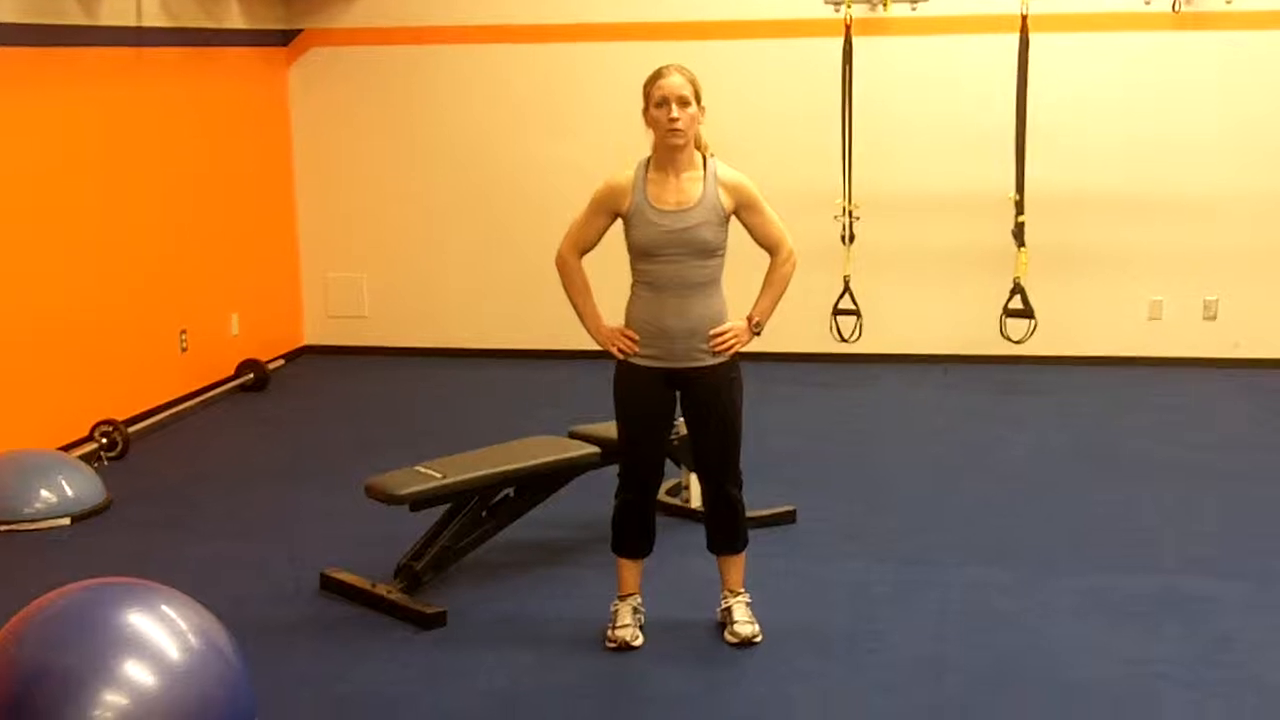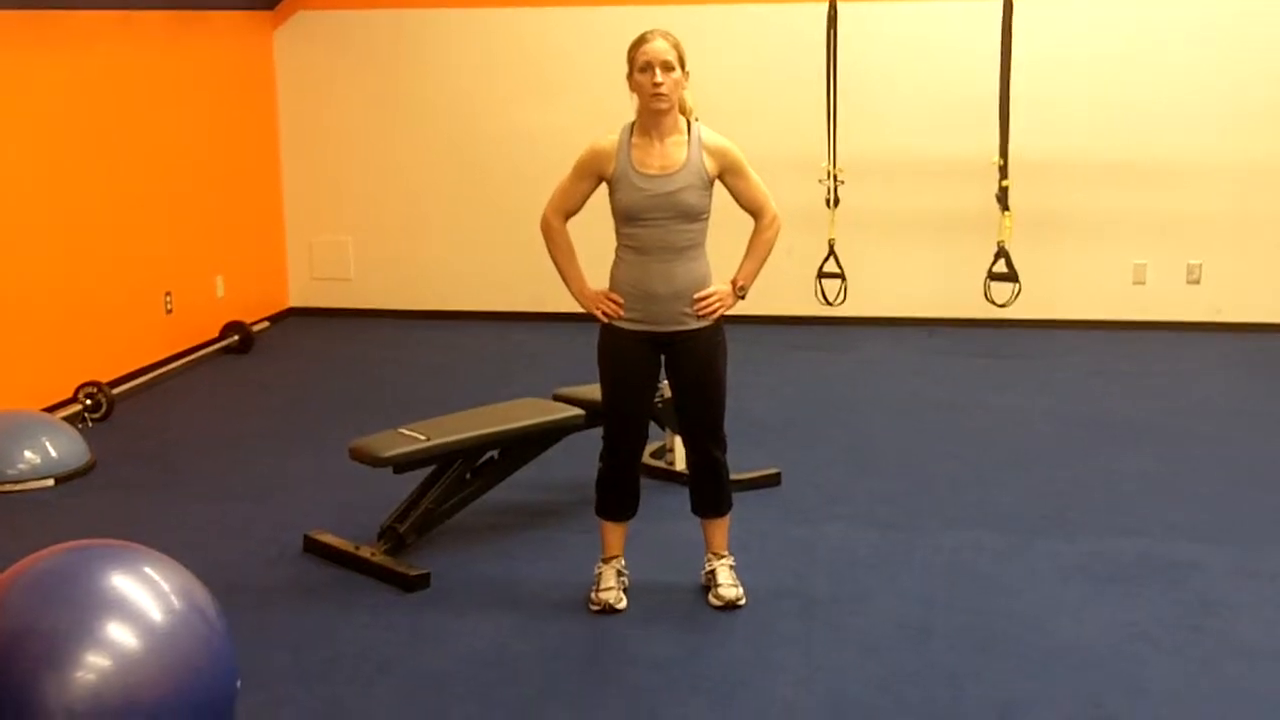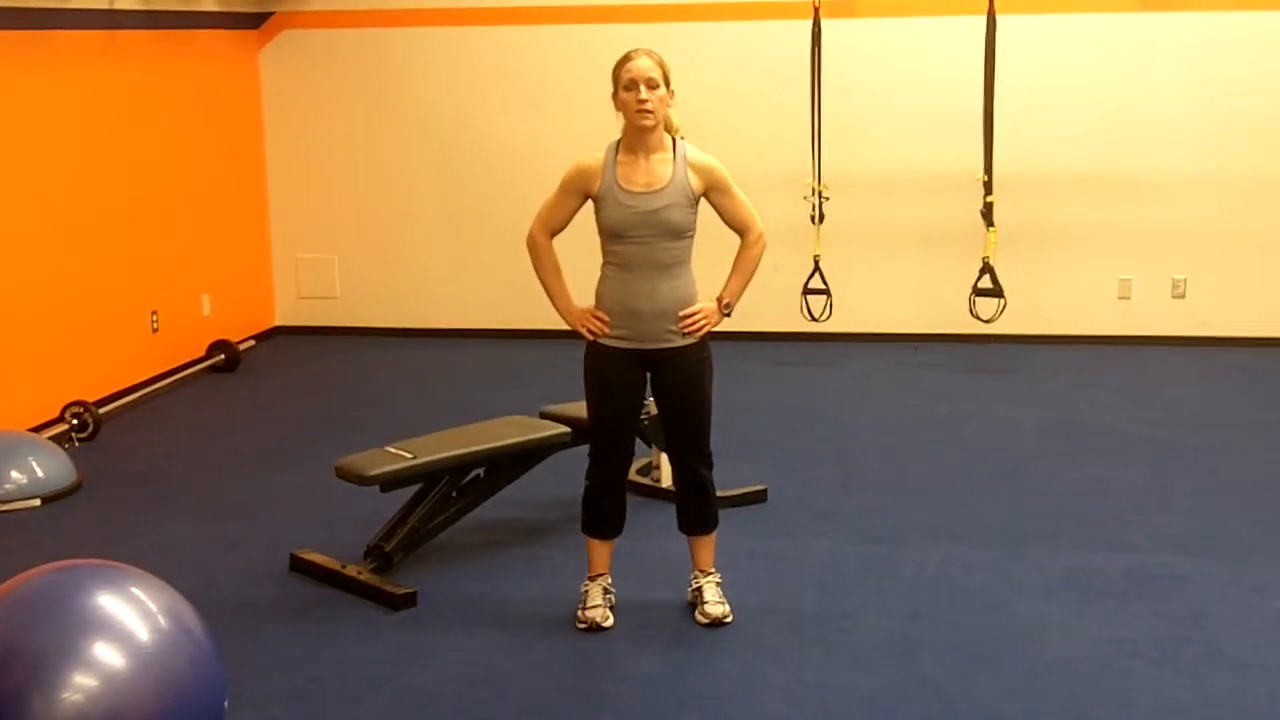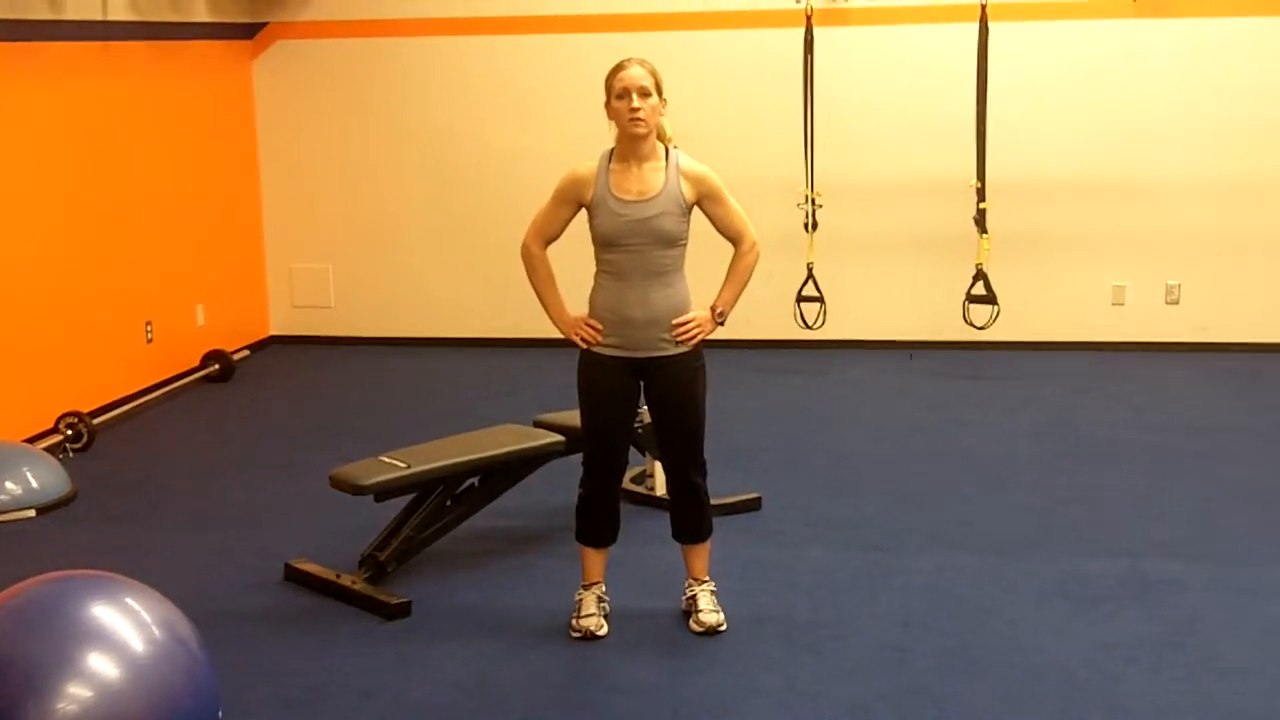
dt=1s
person 1, frame 1
left shoulder: (729, 185)
right shoulder: (622, 188)
left elbow: (784, 254)
right elbow: (568, 255)
left wrist: (753, 322)
right wrist: (598, 327)
left hip: (711, 359)
right hip: (643, 361)
left knee: (722, 481)
right knee: (637, 483)
left ankle: (735, 599)
right ankle: (628, 602)
person 1, frame 2
left shoulder: (714, 150)
right shoulder: (606, 153)
left elbow: (768, 218)
right elbow: (553, 219)
left wrist: (738, 287)
right wrist: (582, 291)
left hip: (695, 324)
right hip: (627, 325)
left knee: (706, 444)
right knee: (621, 446)
left ankle: (718, 563)
right ankle: (611, 566)
person 1, frame 3
left shoulder: (699, 167)
right shoulder: (591, 170)
left elbow: (753, 235)
right elbow: (539, 236)
left wrist: (723, 304)
right wrist: (568, 309)
left hip: (681, 340)
right hip: (613, 342)
left knee: (692, 461)
right knee: (607, 463)
left ankle: (705, 579)
right ankle: (598, 583)
person 1, frame 4
left shoulder: (692, 175)
right shoulder: (585, 179)
left elbow: (747, 244)
right elbow: (534, 245)
left wrist: (717, 313)
right wrist: (561, 317)
left hip: (675, 348)
right hip: (606, 351)
left knee: (686, 469)
right knee: (602, 471)
left ankle: (700, 587)
right ankle: (592, 592)
